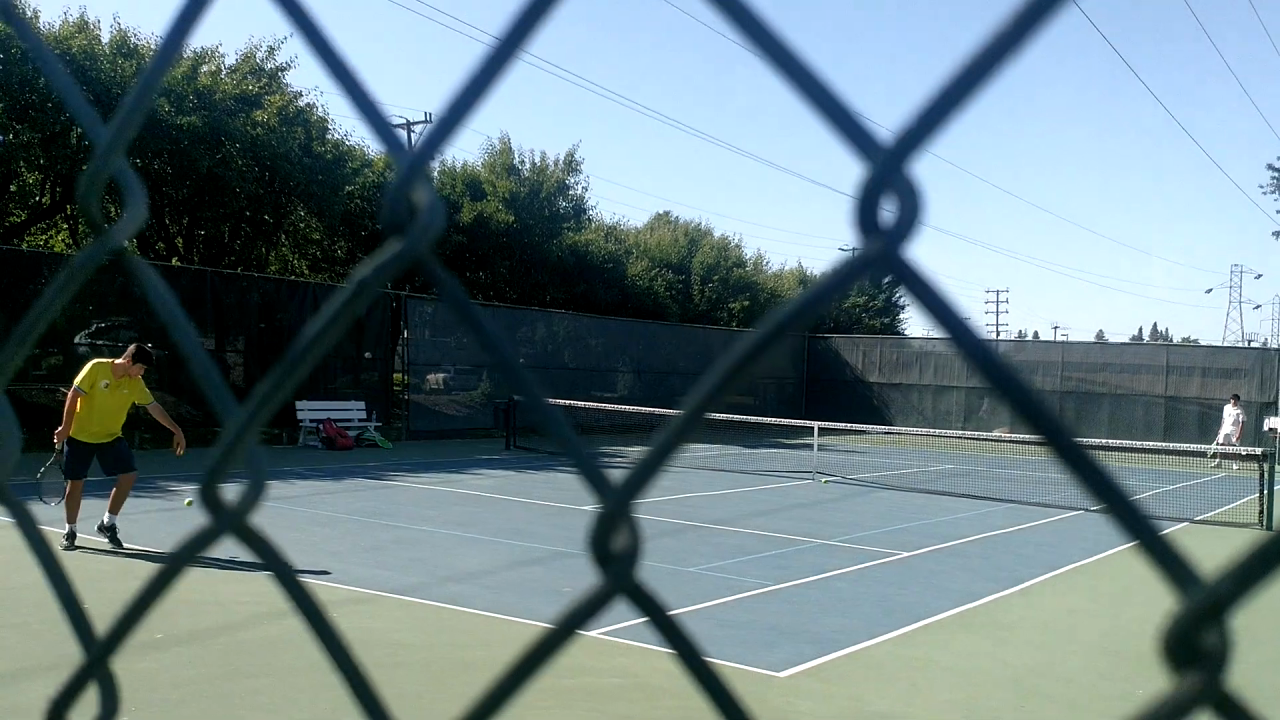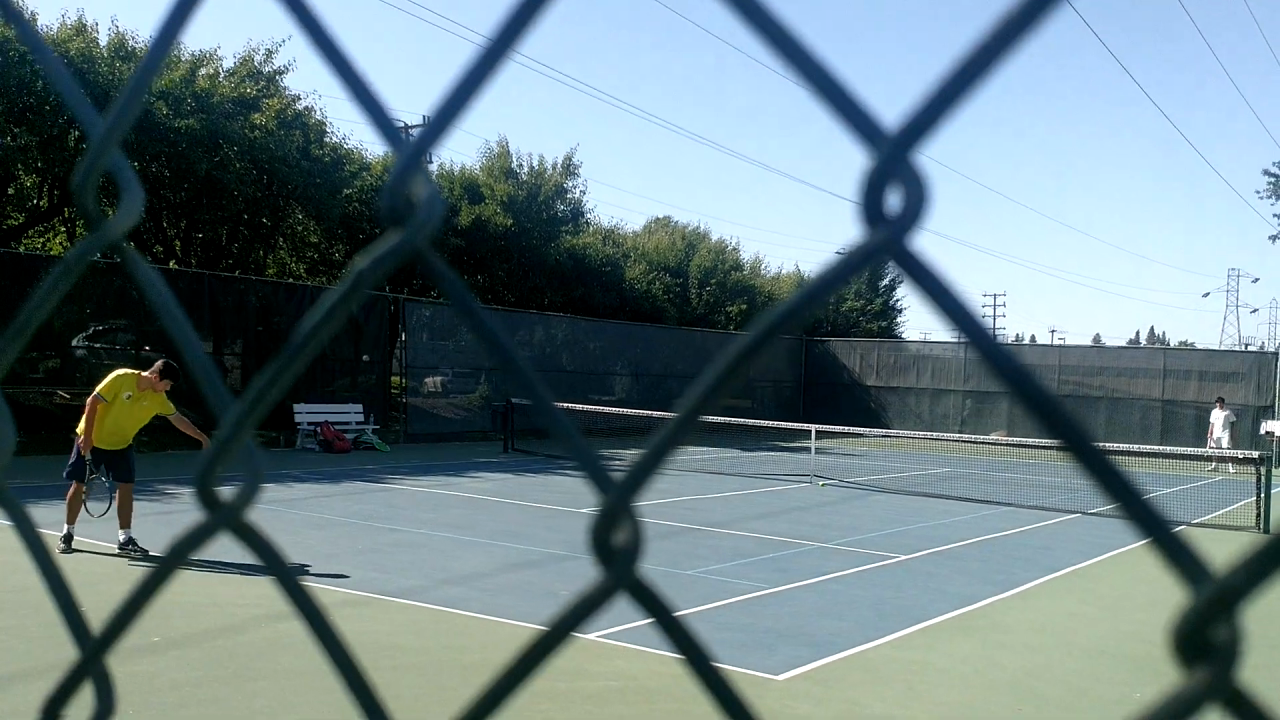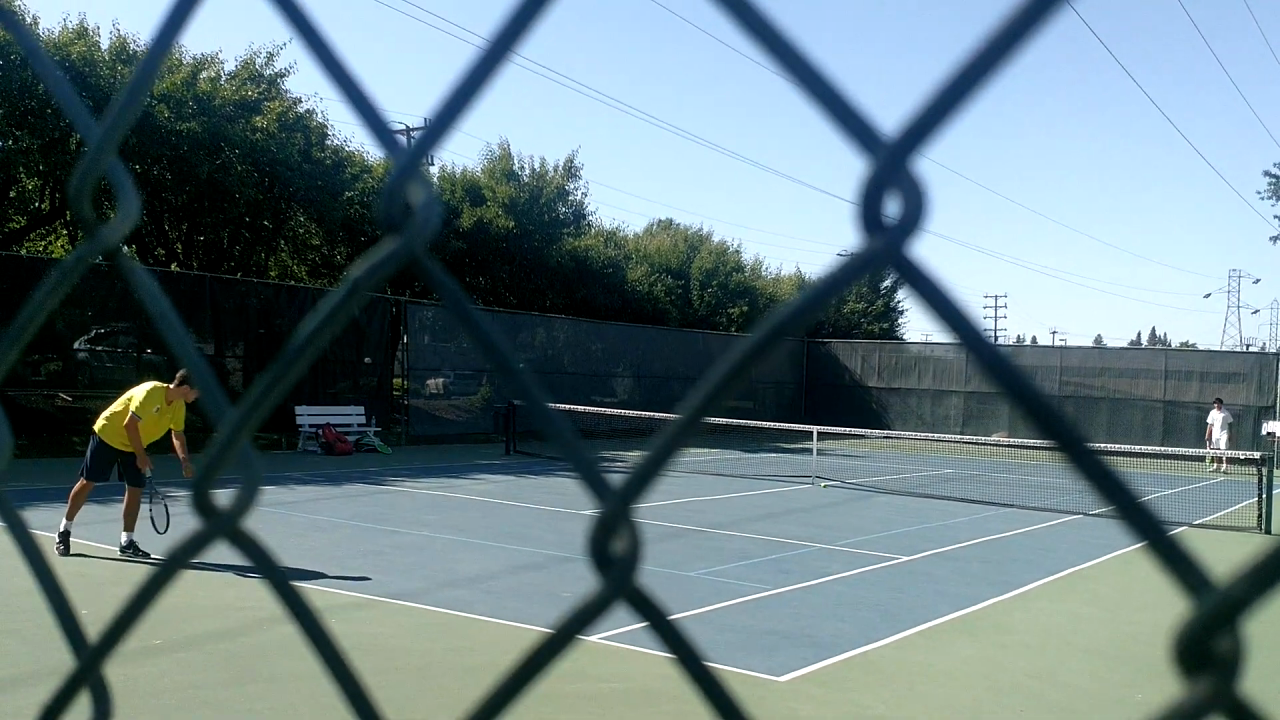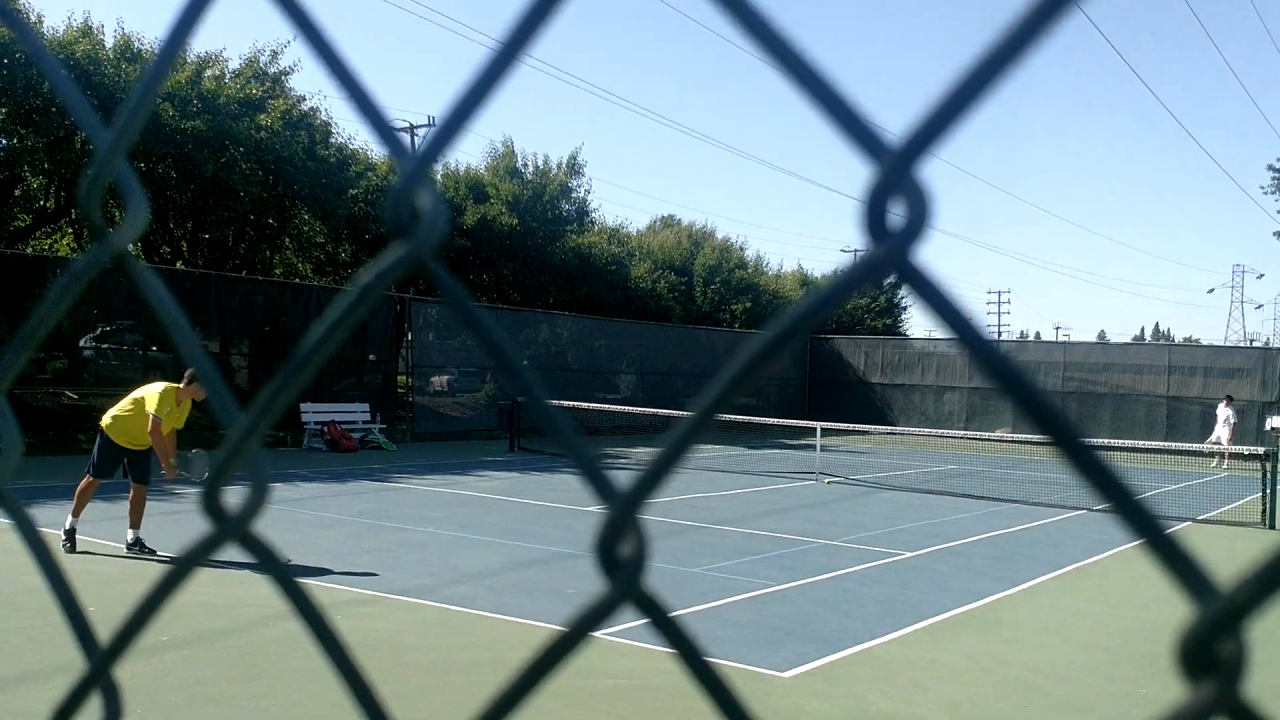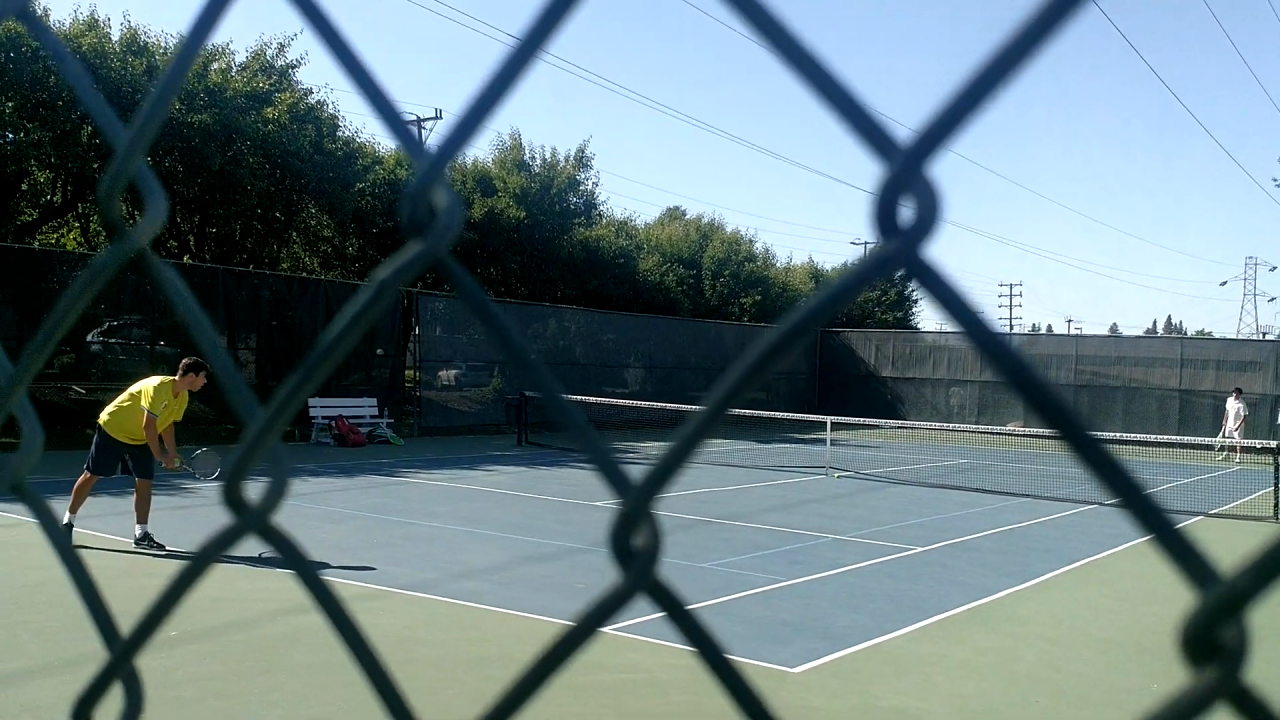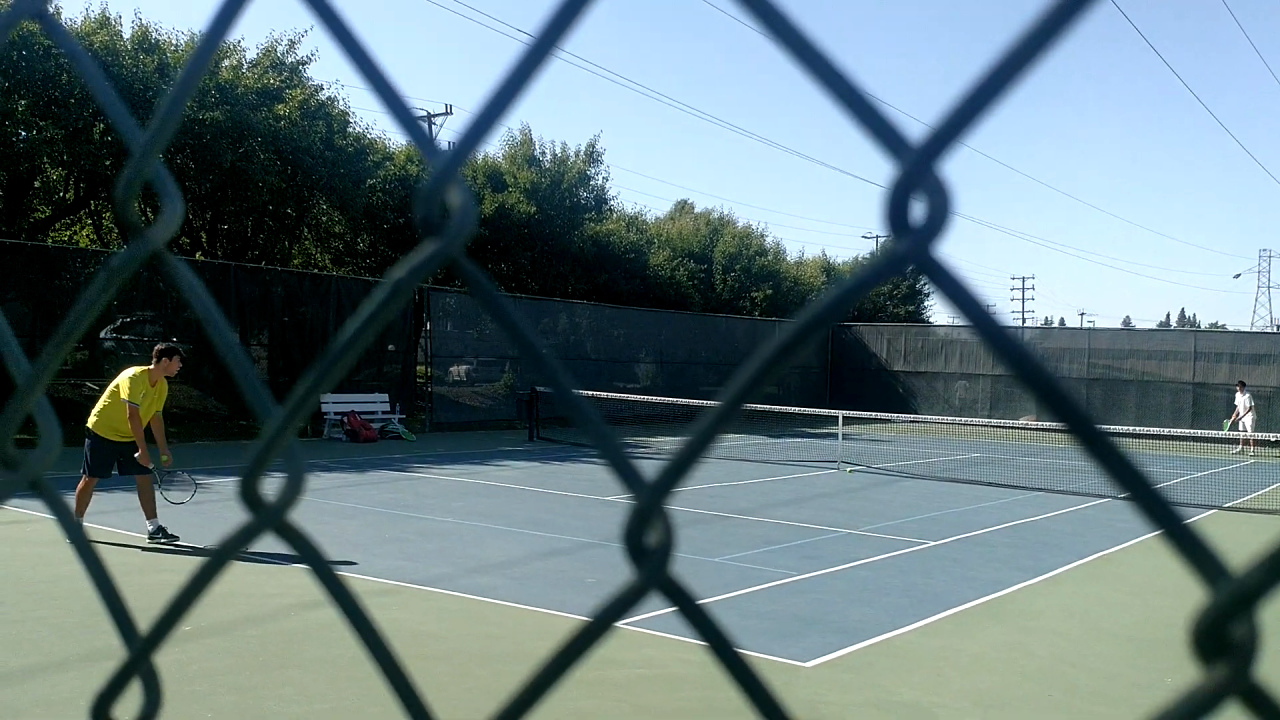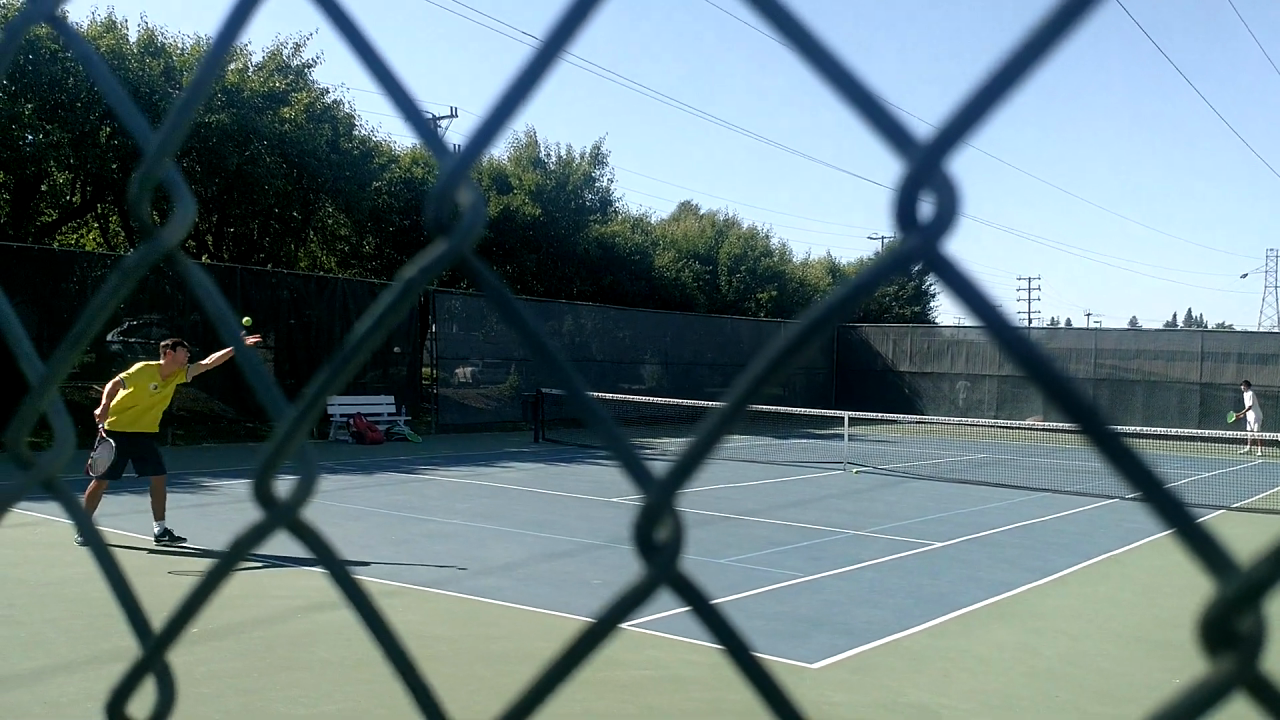
dt=0.4s
person 1, frame 1
left shoulder: (136, 383)
right shoulder: (96, 367)
left elbow: (153, 407)
right elbow: (73, 395)
left wrist: (177, 431)
right wrist: (65, 428)
left hip: (111, 437)
right hip: (80, 436)
left knee: (129, 476)
right knee: (75, 483)
left ankle: (108, 523)
right ankle: (70, 532)
person 1, frame 2
left shoulder: (157, 396)
right shoulder: (122, 377)
left elbow: (177, 419)
right elbow: (93, 401)
left wrist: (202, 437)
right wrist: (87, 437)
left hip: (121, 443)
right hip: (91, 439)
left knee: (126, 486)
right knee: (79, 485)
left ankle: (125, 539)
right ankle: (67, 534)
person 1, frame 3
left shoulder: (179, 406)
right shoulder: (150, 392)
left elbow: (178, 435)
right elbow: (129, 425)
left wrist: (185, 460)
right wrist: (142, 457)
left hip: (135, 446)
right hip: (107, 436)
left knee: (135, 490)
right knee: (87, 482)
left ankle: (127, 542)
right ankle: (64, 531)
person 1, frame 4
left shoulder: (185, 404)
right shoulder: (161, 393)
left elbow: (170, 430)
right elbow: (154, 432)
left wrist: (172, 461)
right wrist: (166, 465)
left hip: (141, 444)
right hip: (114, 433)
left knee: (140, 487)
right knee: (93, 480)
left ankle: (133, 539)
right ankle: (70, 528)
person 1, frame 5
left shoulder: (183, 397)
right shoulder: (157, 387)
left elbow: (167, 424)
right elbow: (148, 426)
left wrist: (173, 453)
right wrist: (159, 456)
left hip: (140, 439)
right hip: (112, 430)
left knee: (145, 482)
right knee: (91, 476)
left ankle: (141, 534)
right ankle: (67, 523)
person 1, frame 6
left shoulder: (162, 386)
right shoulder: (133, 377)
left elbow: (155, 418)
right elbow: (133, 416)
left wrist: (163, 448)
right wrist: (143, 450)
left hip: (130, 437)
right hip: (102, 432)
left knee: (145, 478)
right knee: (90, 479)
left ankle: (155, 529)
person 1, frame 7
left shoulder: (176, 375)
right shoulder: (142, 370)
left elbow: (209, 362)
right elbow: (114, 384)
right wrist: (104, 407)
left hip: (146, 434)
right hip: (117, 431)
left knee: (159, 479)
right knee: (102, 481)
left ankle: (161, 530)
